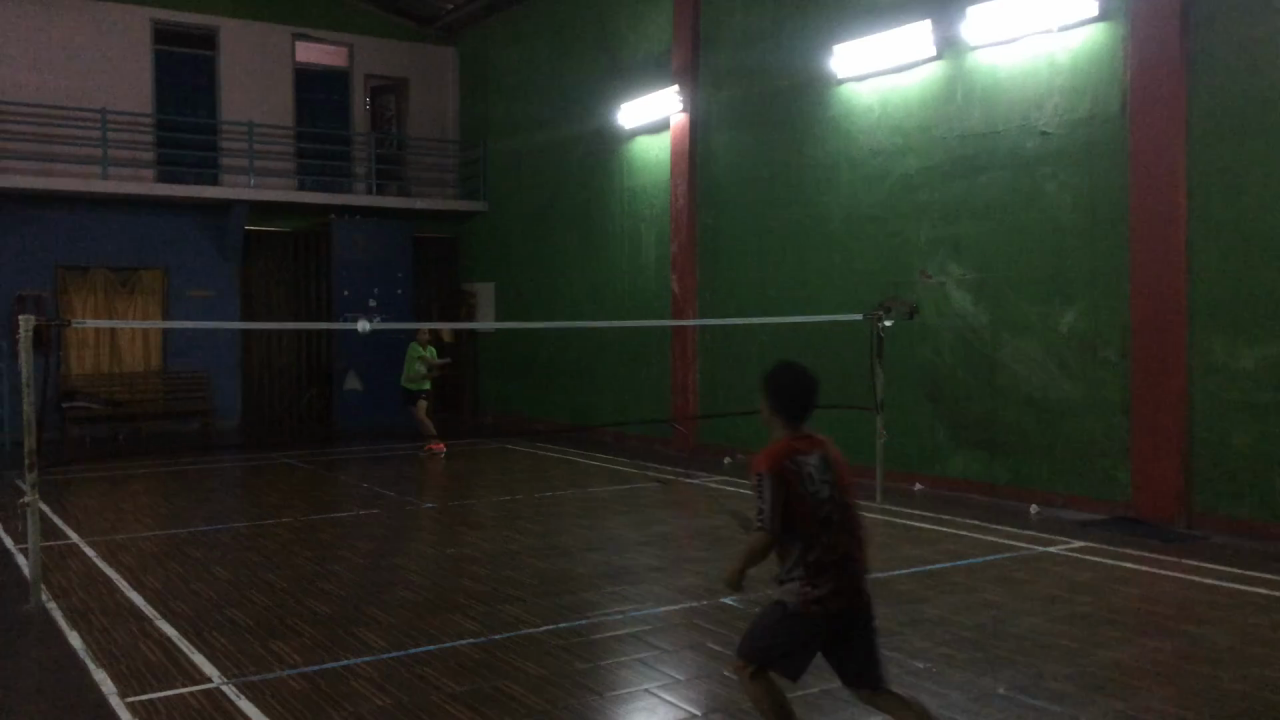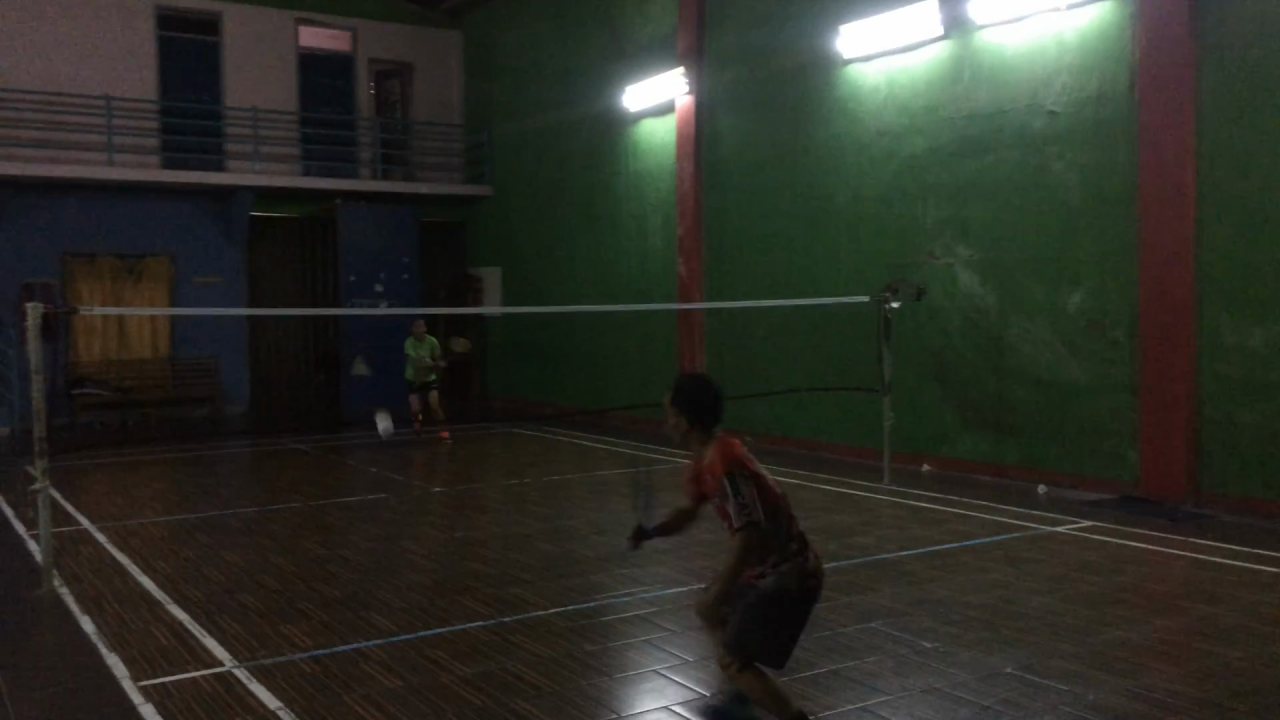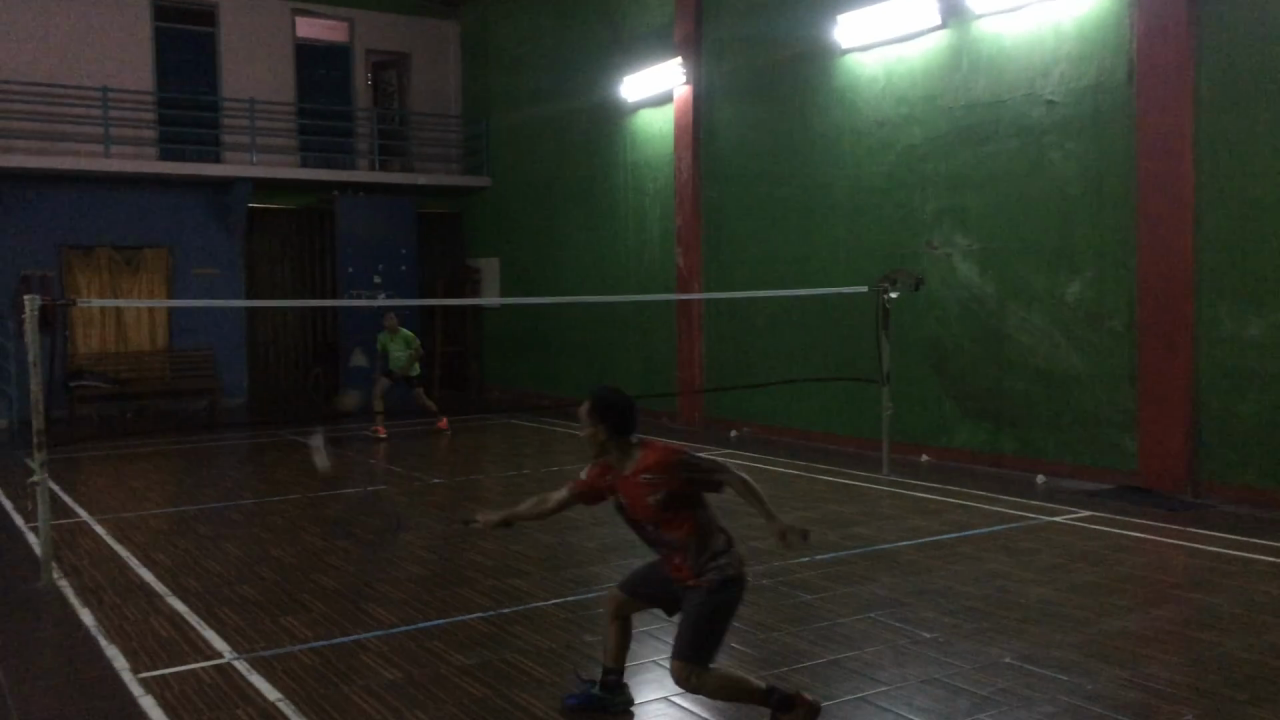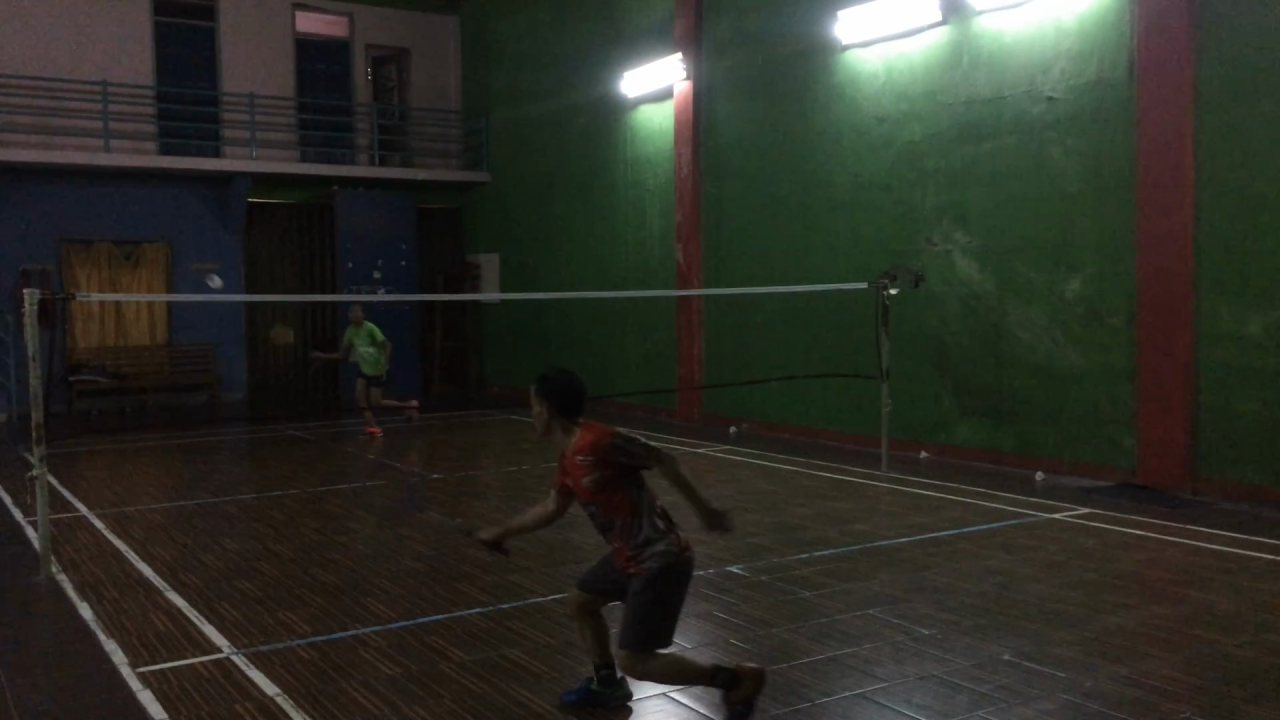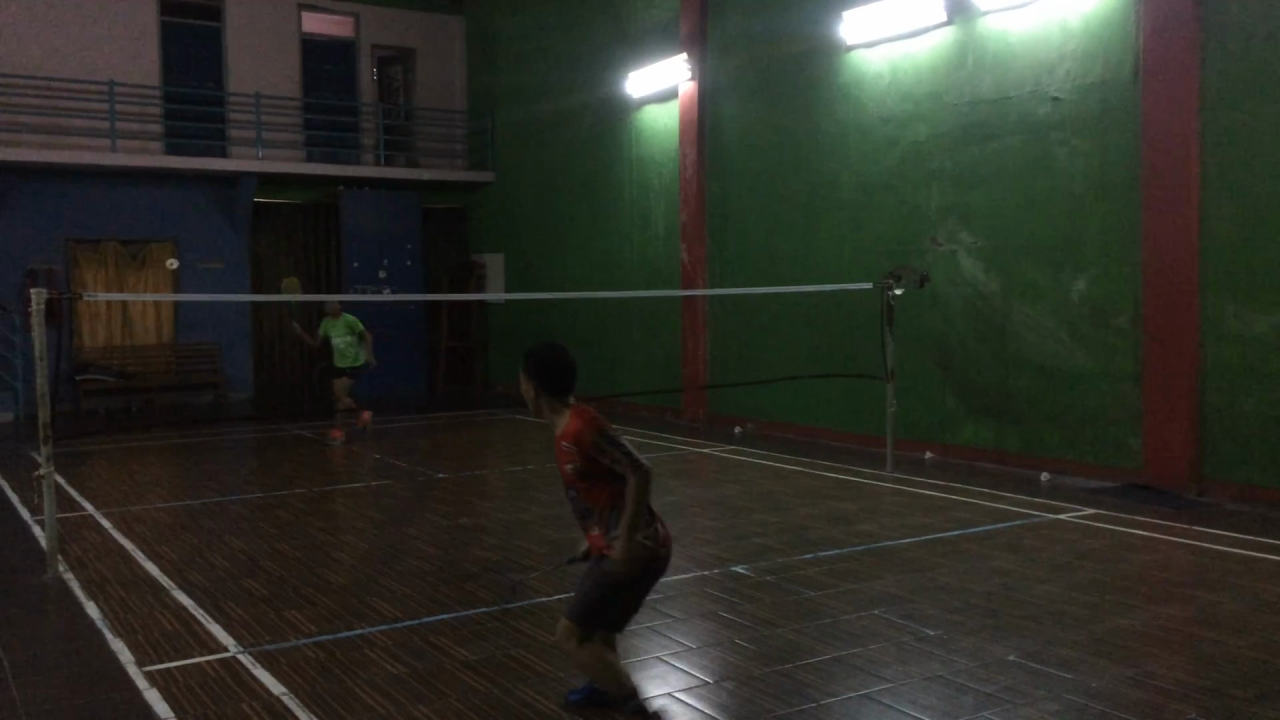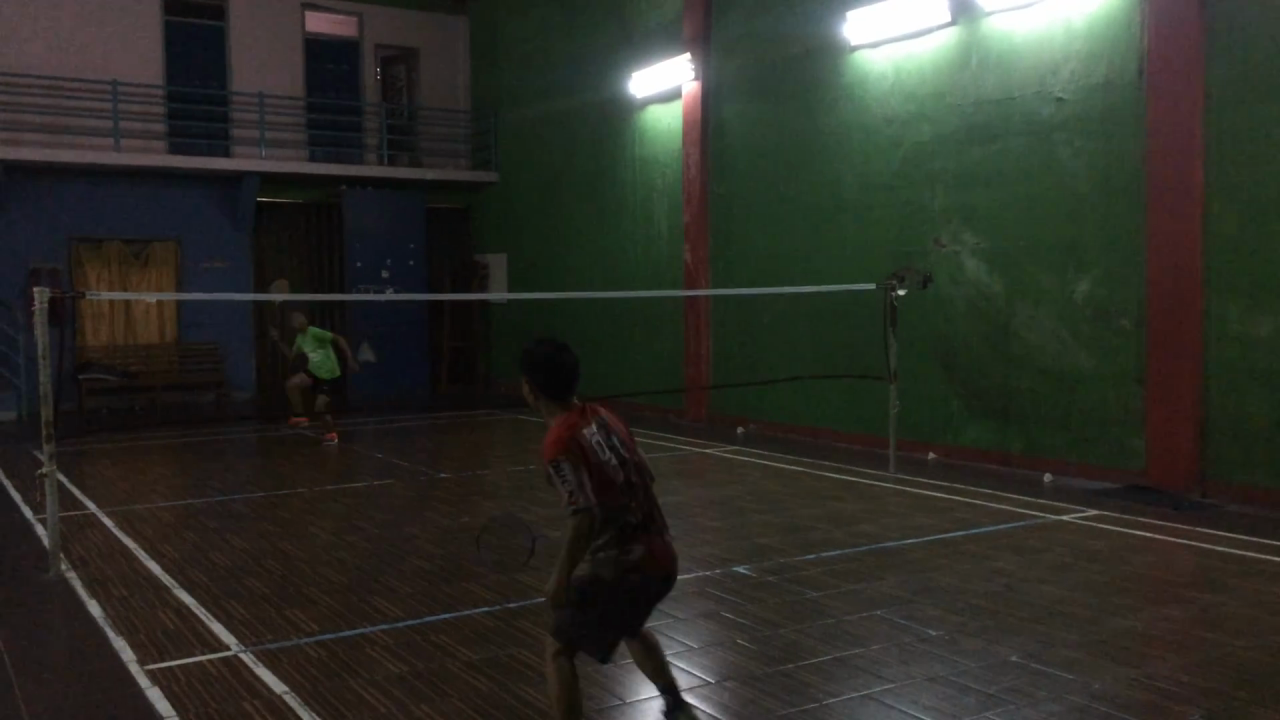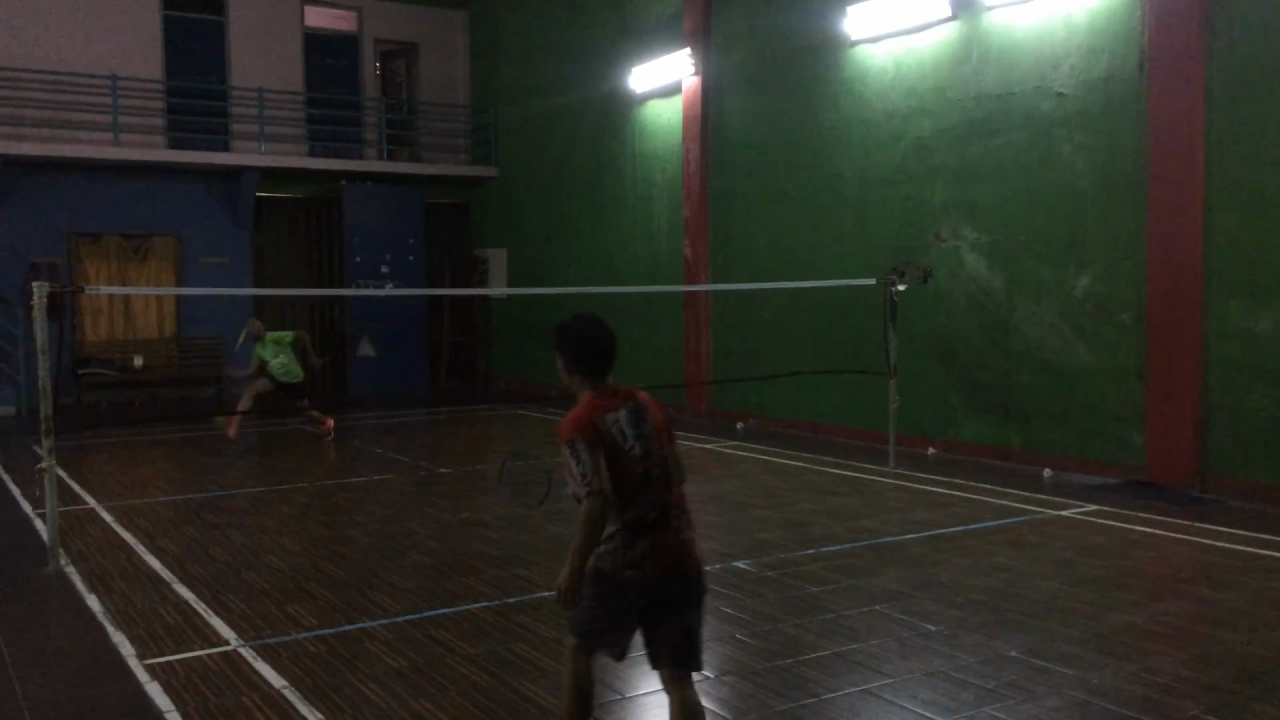
dt=0.2s
person 1, frame 1
left shoulder: (771, 462)
right shoulder: (830, 455)
left elbow: (766, 537)
left wrist: (739, 569)
left hip: (806, 598)
right hip: (850, 594)
left knee: (748, 667)
person 1, frame 2
left shoulder: (728, 464)
right shoulder: (710, 460)
left elbow: (750, 531)
right elbow: (688, 511)
left wrist: (721, 585)
right wrist: (647, 532)
left hip: (788, 576)
right hip: (772, 570)
left knee: (733, 663)
right knee: (710, 611)
person 1, frame 3
left shoulder: (662, 461)
right shoulder: (605, 474)
left elbow: (731, 476)
right elbow: (556, 501)
left wrist: (774, 521)
right wrist: (505, 517)
left hip: (715, 575)
right hip: (680, 567)
left knee: (686, 673)
right knee: (615, 603)
right ankle: (611, 692)
person 1, frame 4
left shoulder: (598, 442)
right shoulder: (569, 457)
left elbow: (662, 460)
right elbow: (551, 509)
left wrist: (701, 508)
right wrist: (502, 532)
left hip: (660, 561)
right hip: (629, 556)
left knee: (635, 661)
right knee: (581, 602)
left ankle: (739, 680)
right ankle: (607, 684)
person 1, frame 5
left shoulder: (581, 430)
right shoulder: (570, 430)
left elbow: (639, 473)
left wrist: (628, 539)
right wrist: (597, 542)
left hip: (637, 550)
right hip: (615, 545)
left knee: (571, 634)
right knee: (591, 622)
left ankle: (636, 713)
right ankle: (607, 686)
person 1, frame 6
left shoulder: (558, 444)
right shoulder: (603, 421)
left elbow: (587, 516)
left wrist: (561, 576)
left hip: (617, 567)
right hip: (660, 559)
left knee: (559, 652)
right knee: (630, 628)
person 1, frame 7
left shoulder: (579, 424)
right shoulder: (648, 405)
left elbow: (597, 502)
left wrist: (573, 567)
left hip: (624, 563)
right hip: (682, 558)
left knee: (579, 648)
right knee: (676, 673)
